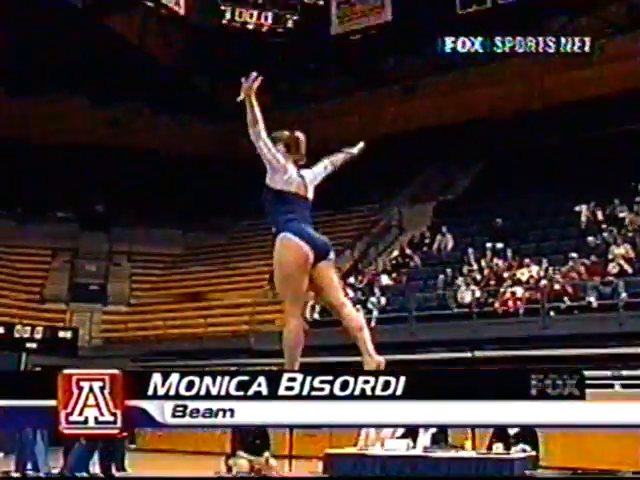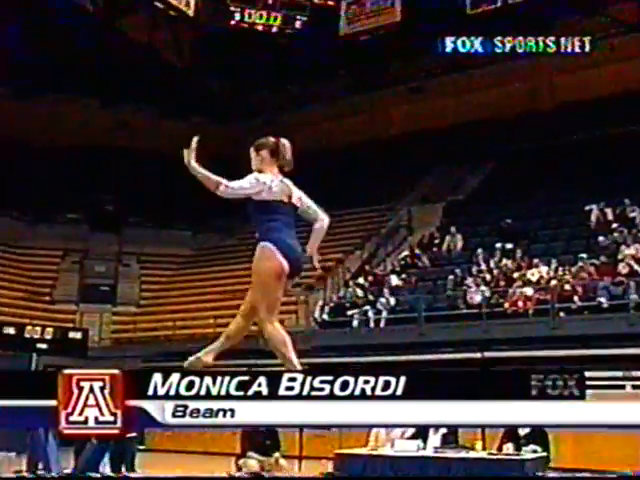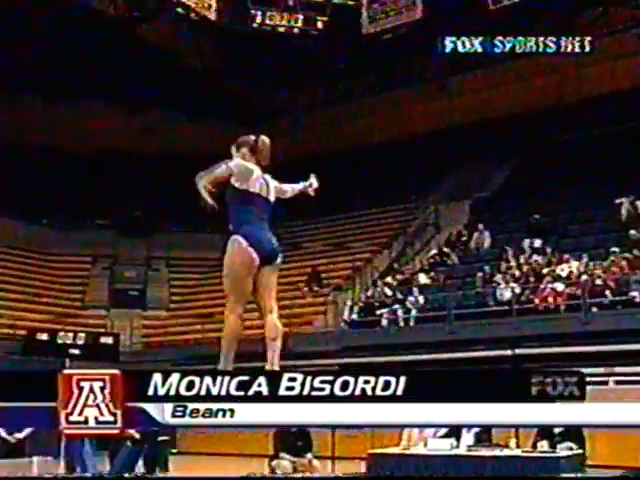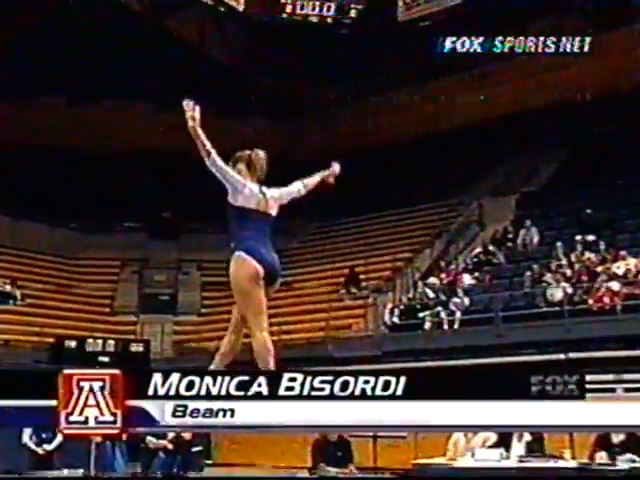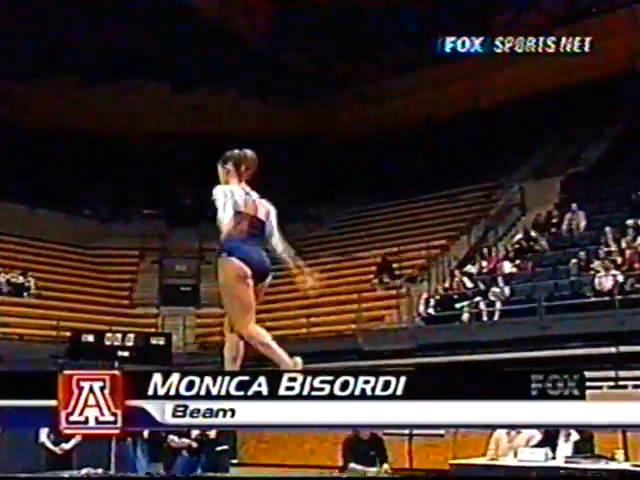
dt=0.5s
person 1, frame 1
left shoulder: (280, 169)
right shoulder: (307, 177)
left elbow: (258, 136)
right elbow: (329, 163)
left wrist: (250, 98)
right wrist: (349, 153)
left hip: (293, 242)
right hip: (318, 243)
left knee: (293, 314)
right knee: (341, 304)
right ankle: (370, 356)
person 1, frame 2
left shoulder: (260, 181)
right shoulder: (292, 188)
left elbow: (228, 189)
right elbow: (321, 218)
left wrist: (194, 167)
right wrist: (312, 249)
left hip: (272, 250)
right hip: (293, 253)
left knee: (268, 320)
right knee: (247, 312)
left ankle: (297, 373)
right ankle: (209, 354)
person 1, frame 3
left shoulder: (244, 170)
right shoulder: (269, 182)
left elbow: (228, 167)
right elbow: (291, 189)
left wrist: (203, 181)
right wrist: (308, 185)
left hip: (245, 242)
right hip: (269, 245)
left knee: (234, 309)
right knee: (270, 310)
left ankle: (225, 369)
right ankle: (273, 365)
person 1, frame 4
left shoulder: (241, 187)
right shoulder: (272, 195)
left elbow: (213, 160)
right elbow: (301, 186)
left wrist: (195, 128)
right wrist: (326, 175)
left hip: (247, 260)
right hip: (270, 262)
left knee: (258, 327)
right knee: (236, 326)
person 1, frame 5
left shoulder: (225, 191)
right shoulder: (263, 204)
left elbow: (224, 214)
right elbow: (276, 241)
left wrist: (227, 230)
right wrist: (298, 268)
left hip: (235, 260)
right hip: (260, 262)
left knee: (246, 326)
right knee: (232, 326)
left ankle: (288, 365)
